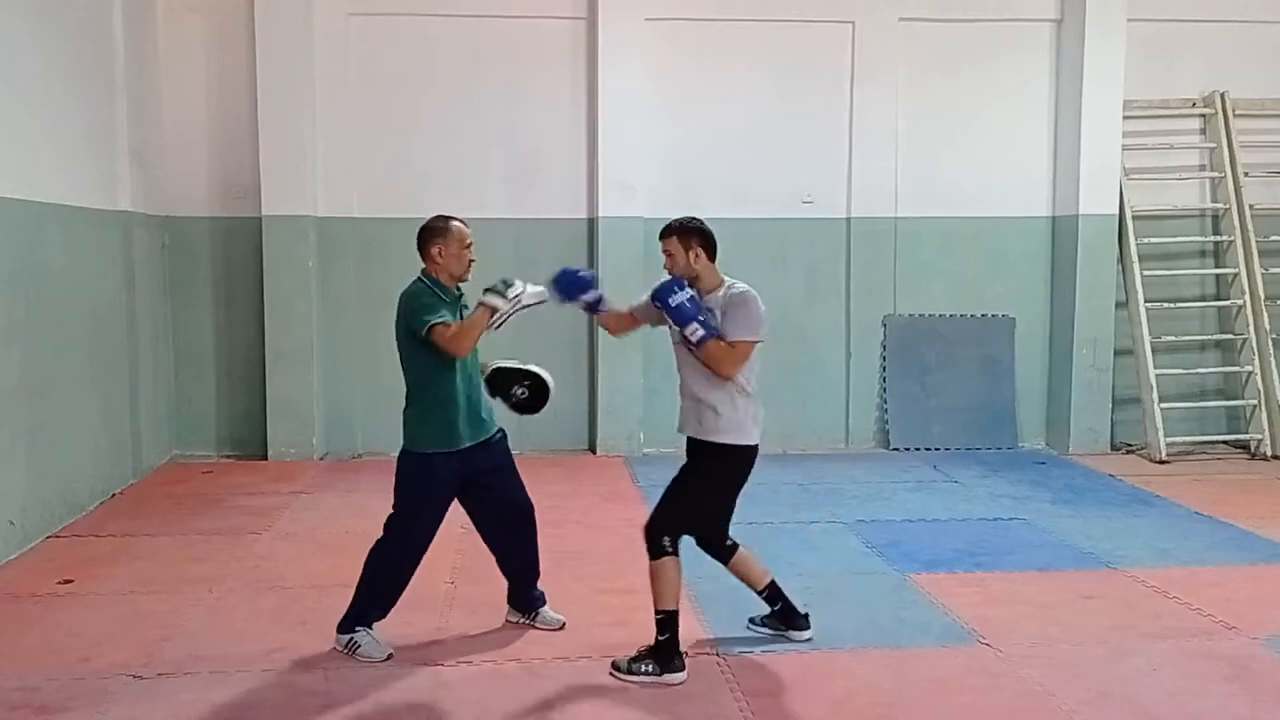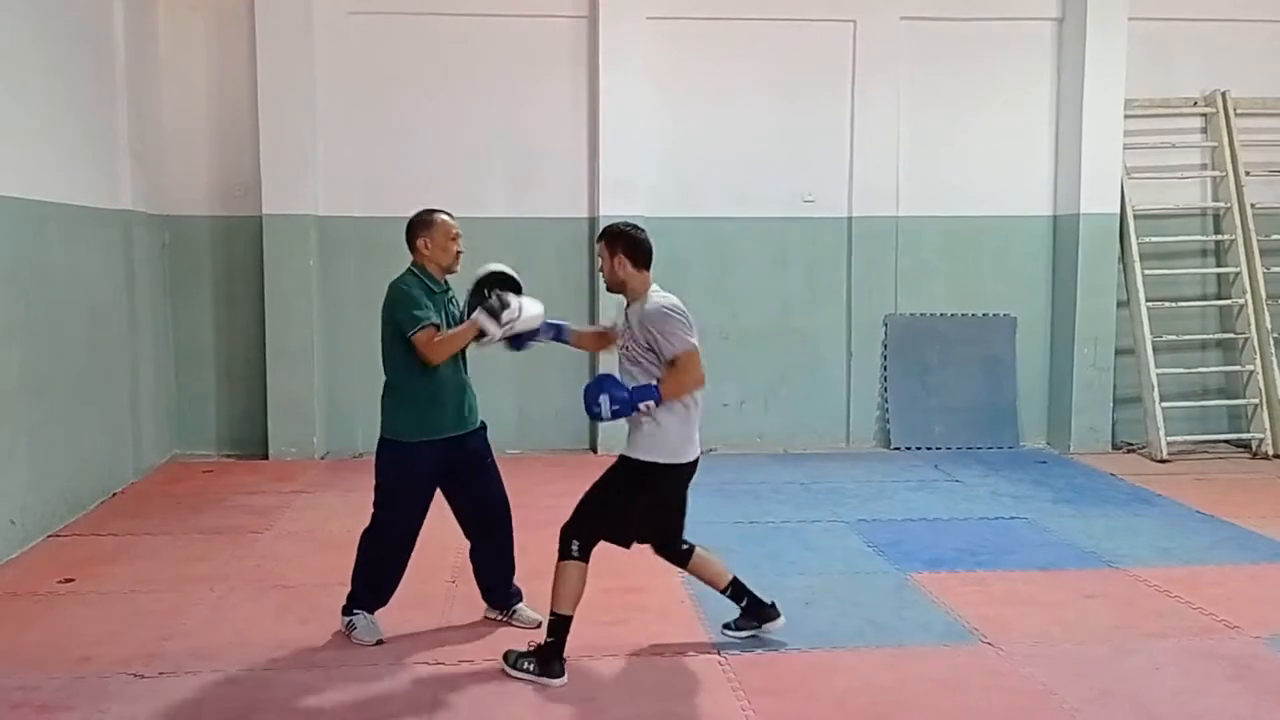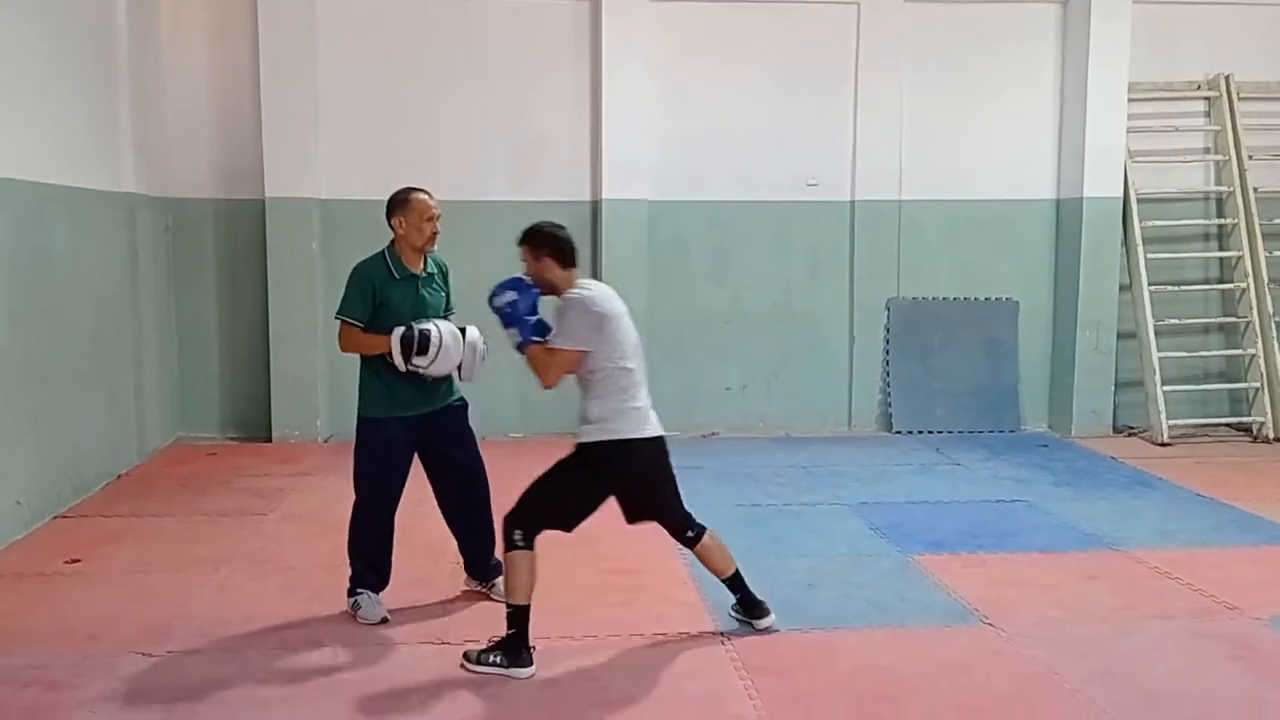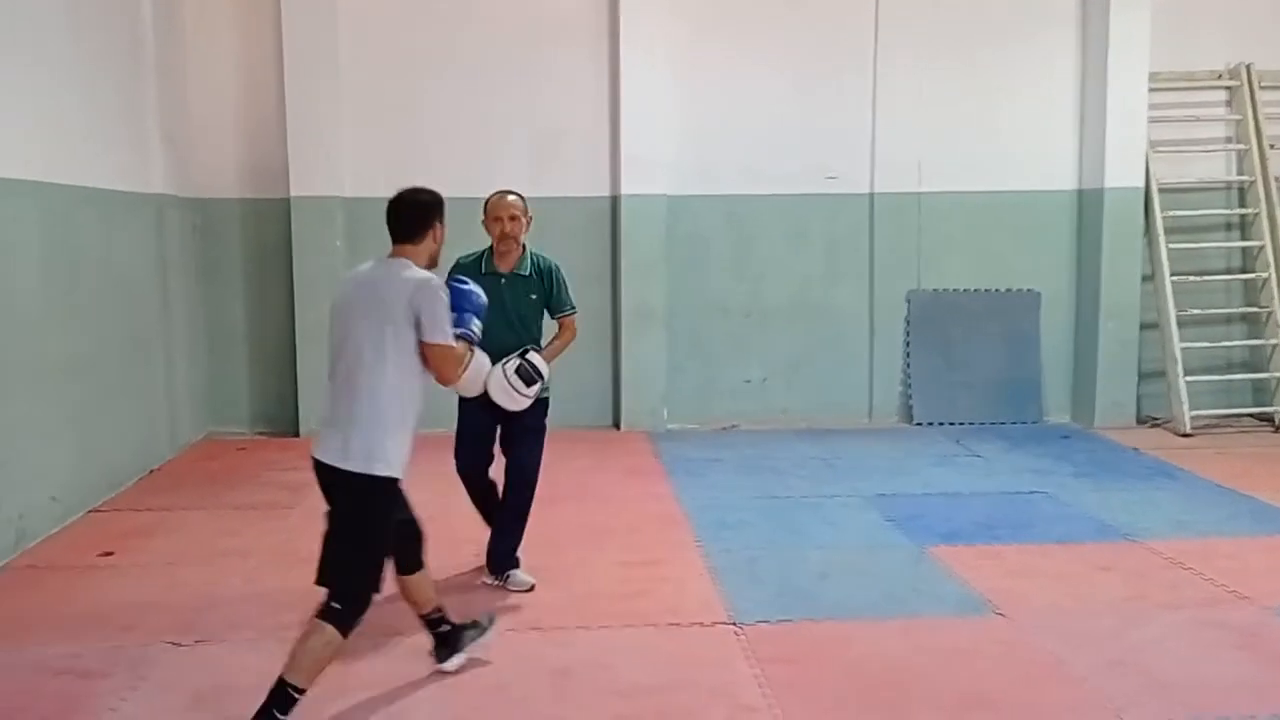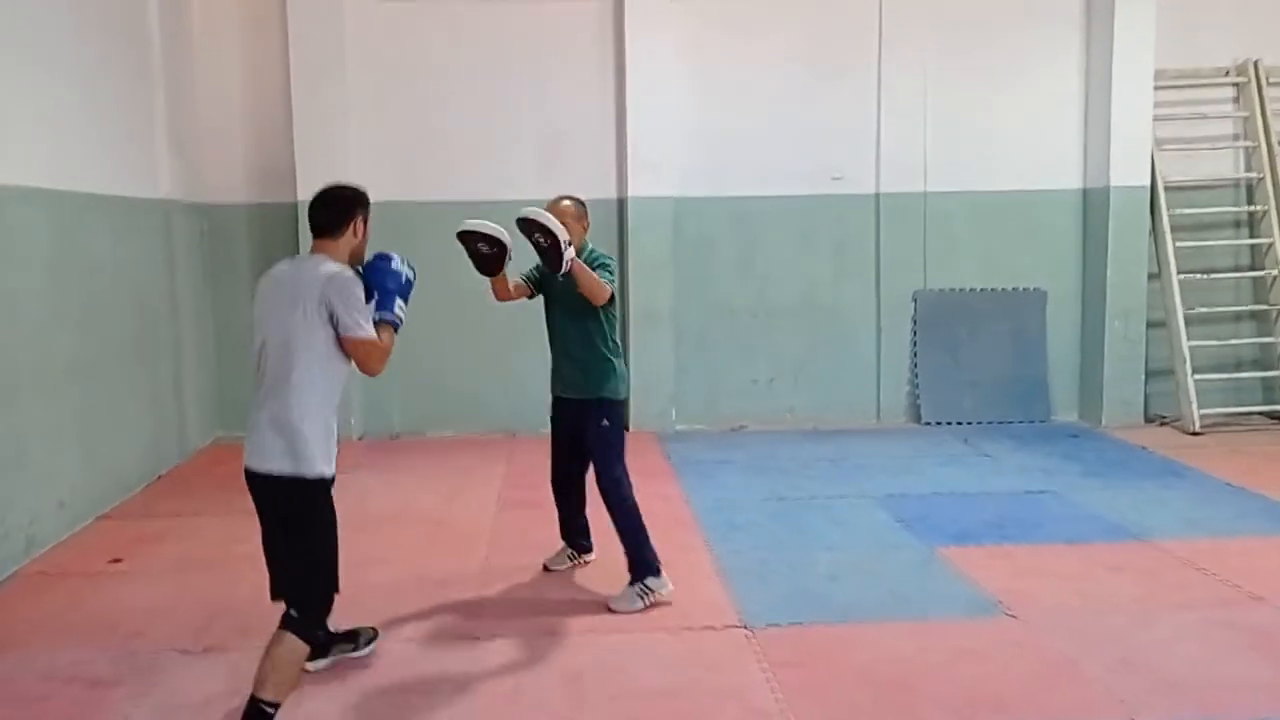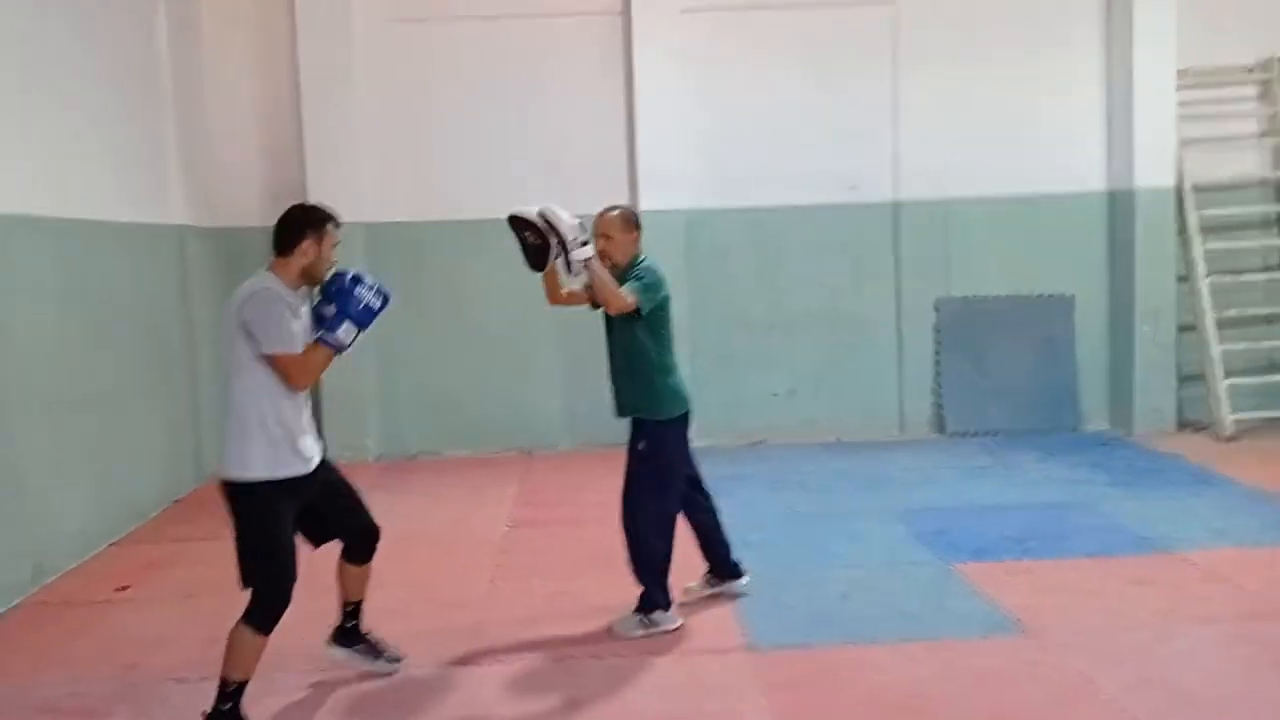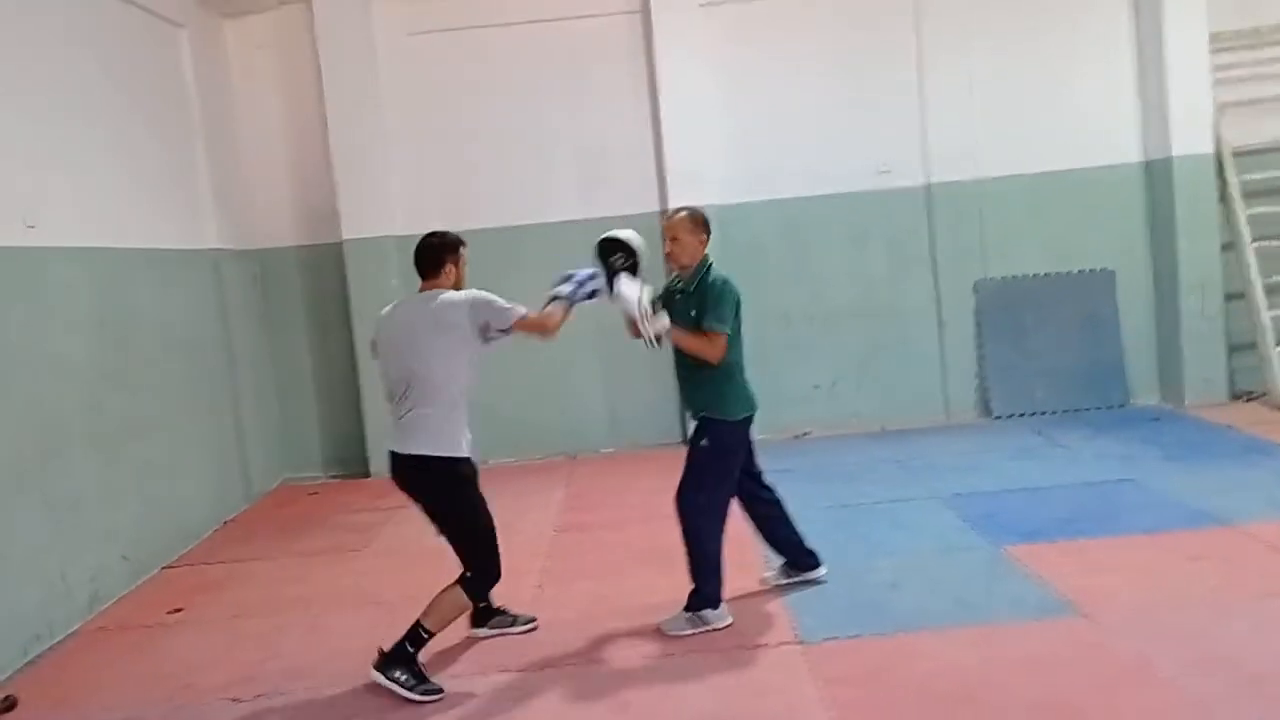
dt=0.7s
person 1, frame 1
left shoulder: (743, 300)
right shoulder: (681, 293)
left elbow: (729, 367)
right elbow: (617, 325)
left wrist: (691, 323)
right wrist: (590, 296)
left hip: (730, 444)
right hip: (707, 441)
left knee: (661, 533)
right knee: (712, 538)
left ankle: (667, 654)
right ankle: (788, 615)
person 1, frame 2
left shoulder: (662, 311)
right shoulder: (634, 306)
left elbow: (691, 376)
right elbow: (604, 339)
left wrist: (634, 399)
right wrist: (552, 331)
left hip: (656, 458)
right hip: (667, 455)
left knee: (576, 537)
right knee: (671, 545)
left ankle: (550, 656)
right ankle: (757, 609)
person 1, frame 3
left shoulder: (577, 304)
right shoulder: (601, 294)
left elbow: (550, 374)
left wrist: (520, 327)
right wrist: (532, 324)
left hip: (606, 443)
right hip: (647, 438)
left knee: (519, 527)
right knee: (683, 525)
left ankle: (516, 647)
right ankle: (751, 606)
person 1, frame 4
left shoulder: (354, 282)
right shoulder: (425, 288)
right elbow: (446, 370)
right wrist: (468, 325)
left hip: (337, 453)
right hip: (367, 464)
left knee: (406, 544)
right knee: (348, 598)
left ankle: (446, 637)
person 1, frame 5
left shoulder: (278, 276)
right shoulder: (337, 280)
right elbow: (372, 360)
right wrist: (392, 297)
left hip: (267, 456)
right hip: (298, 464)
left knee: (315, 563)
right knee: (306, 600)
left ankle: (322, 641)
person 1, frame 6
left shoulder: (290, 295)
right shoulder: (262, 298)
right elbow: (300, 375)
left wrist: (330, 313)
right wrist: (347, 323)
left hip: (303, 460)
right hip: (259, 476)
left knee: (362, 534)
right knee: (272, 597)
left ankle: (350, 632)
person 1, frame 7
left shoulder: (388, 318)
right shoulder: (466, 306)
right elbow: (544, 326)
right wrist: (574, 291)
left hip: (405, 456)
right hip: (442, 459)
left knee: (472, 529)
right knee: (484, 567)
left ankle: (483, 613)
right ankle: (398, 660)
person 2, frame 1
left shoulder: (460, 294)
right shoulder: (416, 297)
right elbow: (455, 344)
right wrist: (491, 302)
left hip: (481, 438)
right hip: (431, 448)
left knee: (516, 517)
right knee: (406, 537)
left ankle: (526, 603)
right ankle: (354, 626)
person 2, frame 2
left shoulder: (443, 290)
right shoulder: (405, 291)
right elbow: (434, 351)
left wrist: (482, 327)
right wrist: (482, 321)
left hip: (463, 429)
right hip: (411, 438)
left knee: (492, 513)
right knee: (393, 526)
left ankle: (502, 599)
right ankle: (359, 609)
person 2, frame 3
left shoulder: (439, 270)
right shoulder: (369, 274)
right elbow: (348, 338)
right wrist: (397, 341)
left hip: (443, 404)
right hip: (386, 412)
left knee: (469, 487)
right knee: (376, 500)
left ankle: (483, 572)
right ankle: (364, 589)
person 2, frame 4
left shoulder: (545, 270)
right shoulder: (466, 269)
left elbow: (569, 326)
left wrist: (539, 360)
left knee: (522, 476)
right knee: (470, 466)
left ankle: (502, 563)
right ankle: (502, 535)
person 2, frame 5
left shoulder: (599, 262)
right shoulder: (547, 270)
left elbow: (600, 295)
right elbow: (507, 293)
left wrist: (566, 253)
right wrist: (495, 265)
left hip: (603, 391)
right hip: (566, 391)
left knee: (611, 481)
right knee: (565, 475)
left ankle: (649, 577)
right ankle: (577, 545)
person 2, frame 6
left shoulder: (648, 277)
right shoulder: (611, 278)
left elbow: (617, 305)
right elbow: (558, 297)
left wrist: (587, 259)
right wrist: (548, 262)
left hip: (660, 410)
right hip: (656, 408)
left knee: (644, 506)
right knee: (686, 492)
left ankle: (657, 608)
right ankle: (726, 572)
person 2, frame 7
left shoulder: (717, 286)
right shoulder: (674, 288)
left elbow: (714, 349)
right elbow: (642, 327)
left wrist: (666, 329)
left hip: (725, 410)
right hip: (716, 409)
left knee: (696, 502)
right knee: (750, 487)
left ankle: (707, 606)
right ankle: (804, 562)
